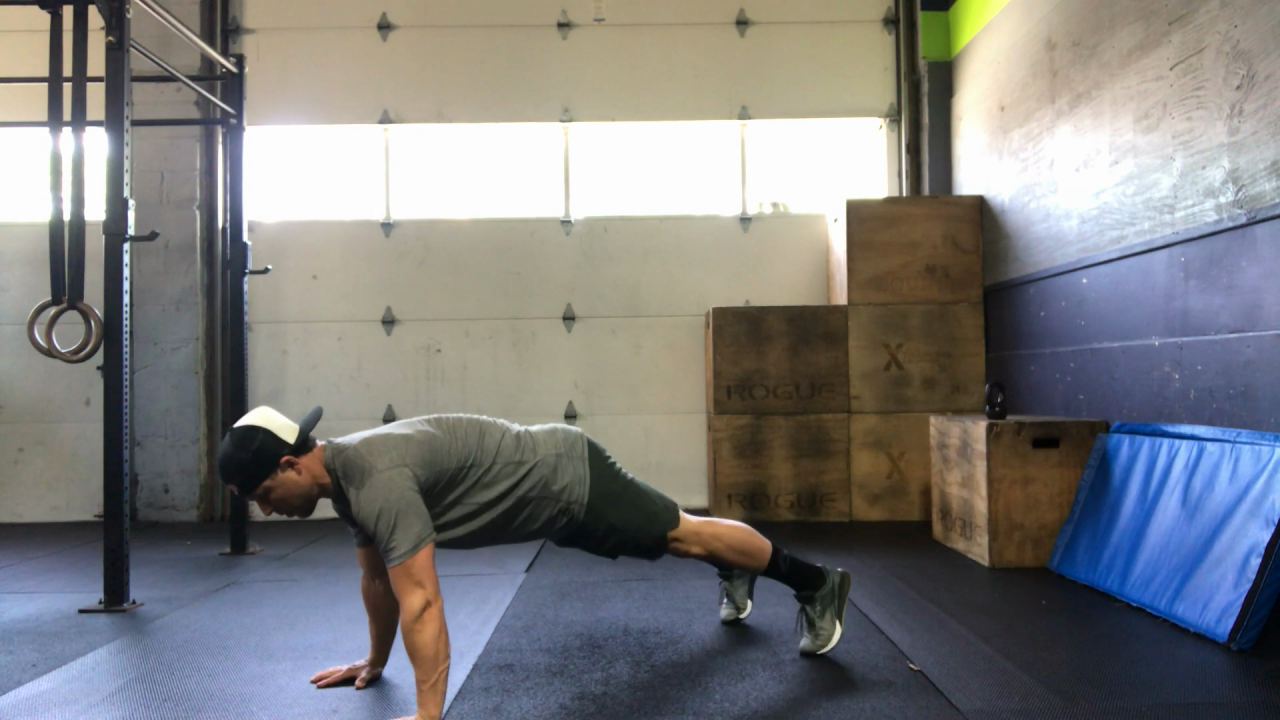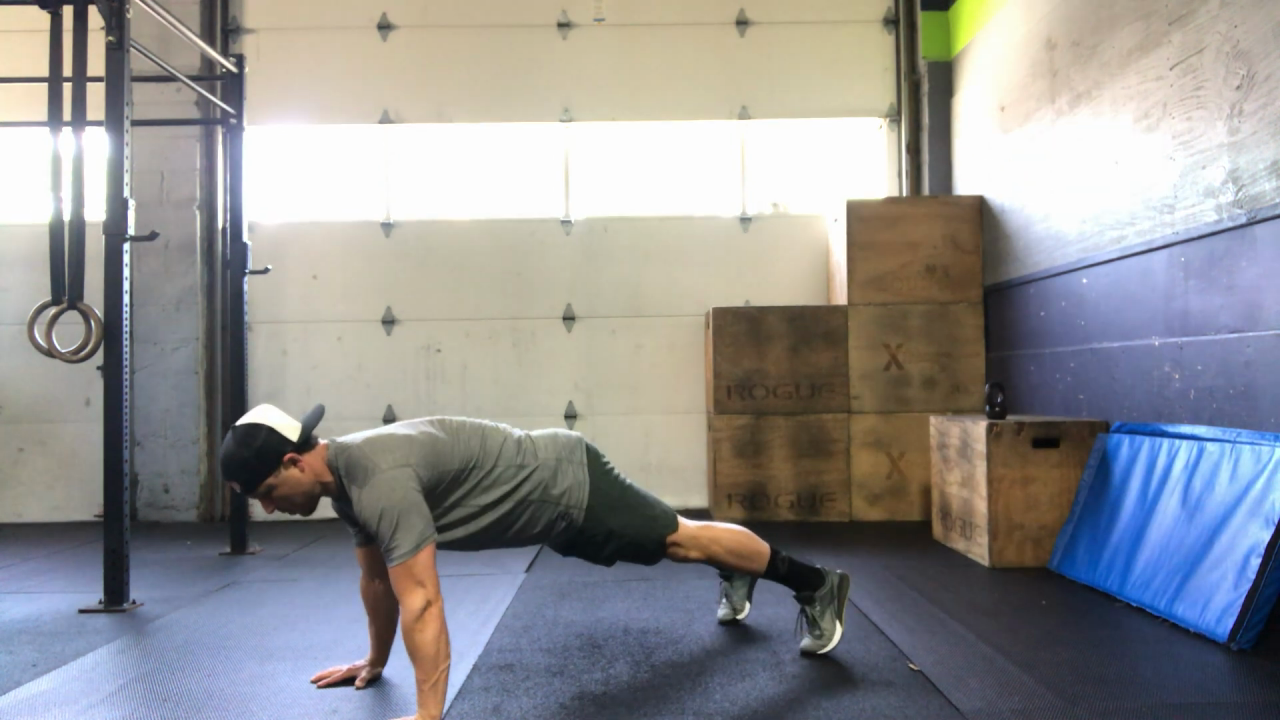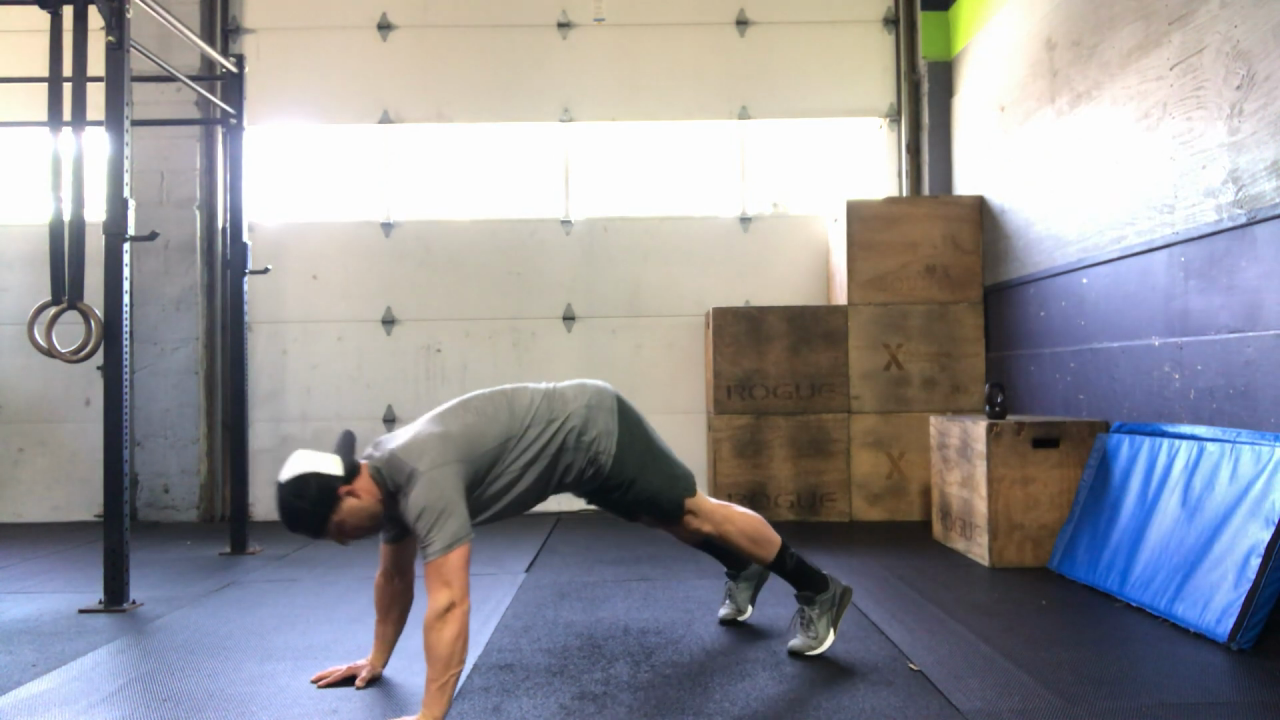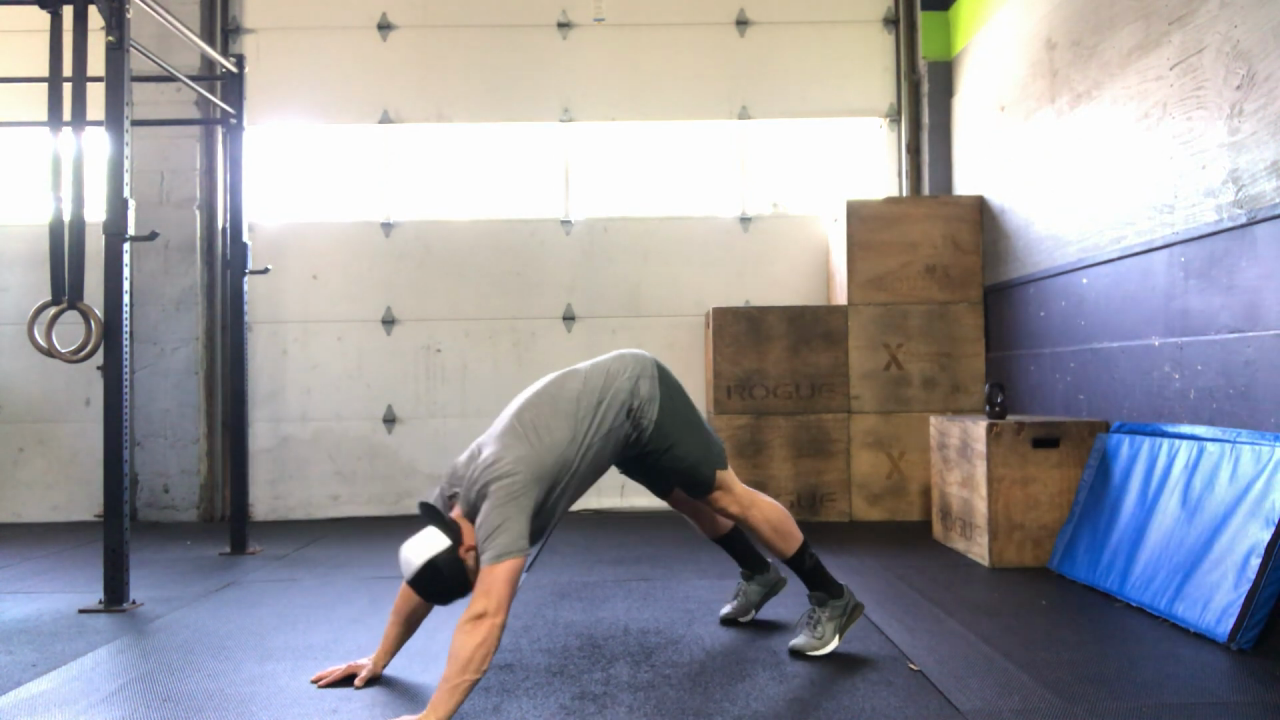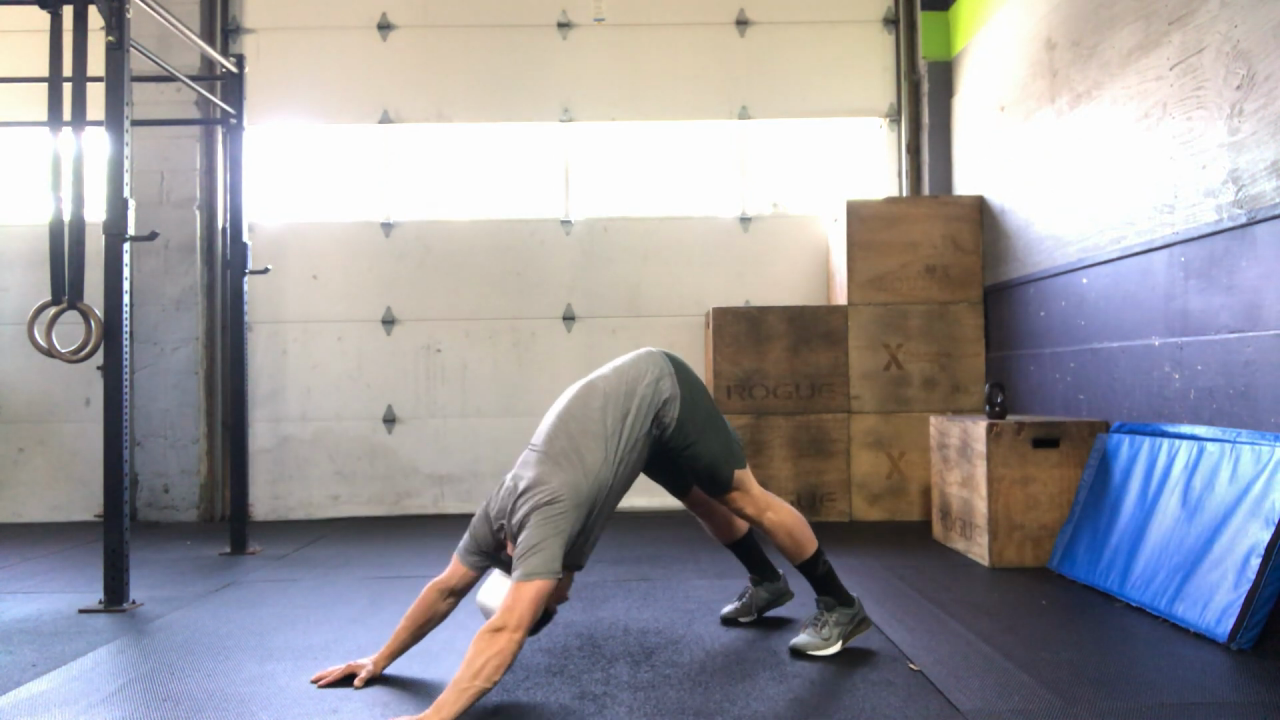
dt=0.7s
person 1, frame 1
left shoulder: (377, 482)
right shoulder: (346, 475)
left elbow: (420, 603)
right elbow: (376, 578)
right wrist: (373, 660)
left hip: (566, 479)
right hip: (552, 489)
left knee: (683, 534)
right knee: (665, 538)
left ankle: (818, 585)
right ankle: (735, 574)
person 1, frame 2
left shoulder: (379, 481)
right shoulder: (346, 477)
left elbow: (421, 603)
right elbow: (375, 579)
right wrist: (373, 661)
left hip: (564, 487)
right hip: (552, 495)
left knee: (682, 541)
right knee: (663, 536)
left ankle: (815, 587)
right ankle: (734, 578)
person 1, frame 3
left shoulder: (422, 479)
right shoulder: (383, 474)
left elbow: (448, 603)
right elbow: (394, 576)
right wrist: (376, 659)
left hip: (593, 429)
right hip: (575, 438)
left knee: (696, 513)
right knee: (666, 518)
left ankle: (818, 592)
right ankle: (744, 573)
person 1, frame 4
left shoulder: (501, 496)
right shoulder: (455, 490)
left elbow: (486, 615)
right elbow: (422, 585)
right wrist: (378, 660)
left hip: (639, 394)
right hip: (617, 409)
left knee: (726, 496)
right knee: (688, 500)
left ankle: (830, 598)
right ankle: (760, 574)
person 1, frame 5
left shoulder: (544, 519)
right shoulder: (500, 513)
left elbow: (505, 630)
right elbow: (445, 588)
right wrist: (378, 660)
left hip: (661, 390)
right hip: (636, 397)
left knee: (745, 498)
right knee: (703, 502)
left ankle: (839, 606)
right ankle: (767, 583)
